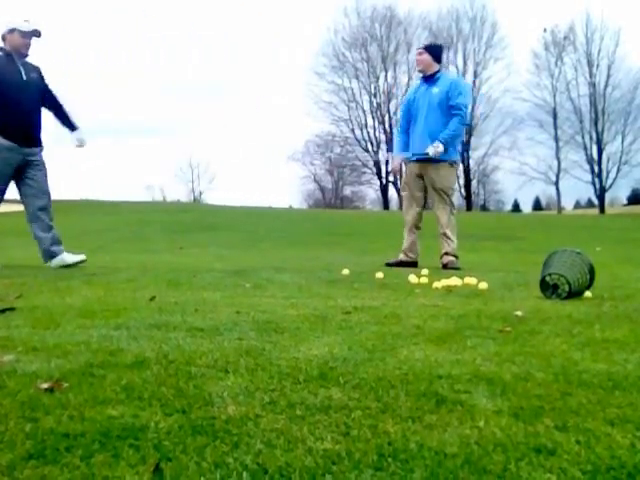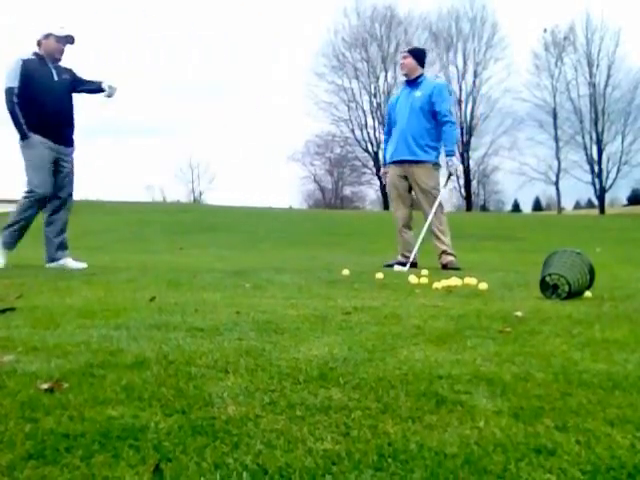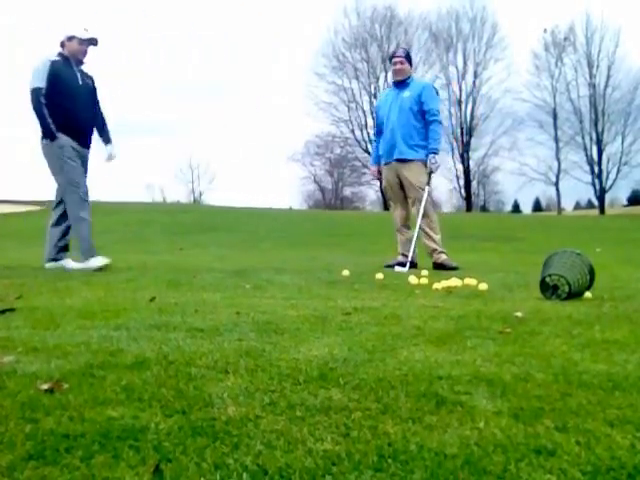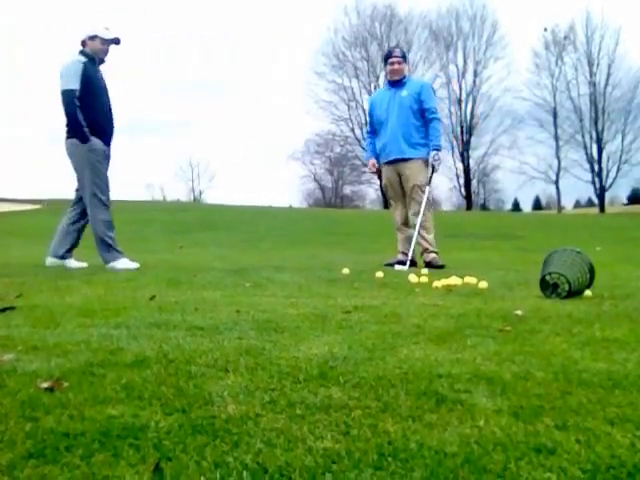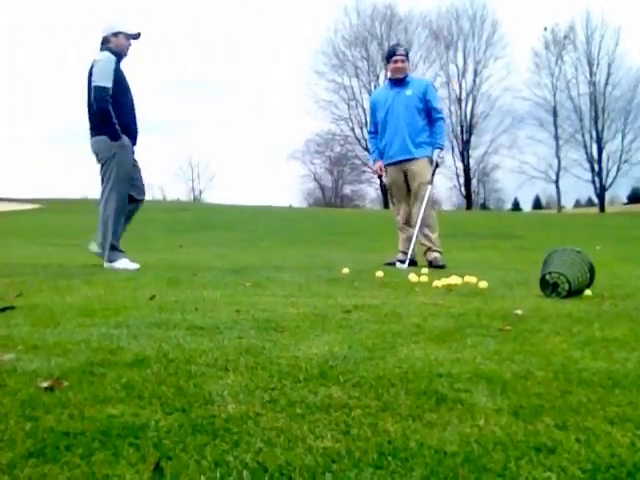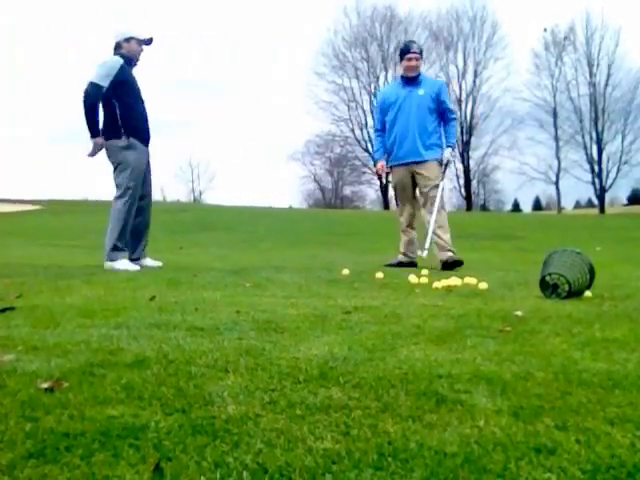
dt=0.3s
person 1, frame 1
left shoulder: (33, 71)
left elbow: (51, 101)
left wrist: (74, 129)
left hip: (32, 148)
left knee: (40, 200)
left ankle: (54, 252)
person 1, frame 2
left shoulder: (66, 74)
right shoulder: (23, 66)
left elbow: (84, 85)
left wrist: (103, 86)
right wrist: (26, 134)
left hip: (64, 145)
right hip: (37, 141)
left knee: (62, 198)
right knee: (40, 192)
left ankle: (56, 255)
person 1, frame 3
left shoulder: (87, 78)
right shoulder: (48, 67)
left elbow: (95, 111)
right elbow: (38, 100)
left wrist: (107, 141)
right wrist: (53, 135)
left hip: (81, 145)
right hip: (60, 142)
left knee: (67, 199)
right knee: (76, 194)
left ankle: (55, 256)
right ankle: (88, 254)
person 1, frame 4
left shoulder: (94, 70)
right shoulder: (77, 65)
right elbow: (71, 103)
right wrist: (87, 139)
left hip: (97, 145)
right hip: (86, 144)
left knee: (84, 200)
right knee: (98, 200)
left ankle: (58, 254)
right ankle: (112, 256)
person 1, frame 5
left shoulder: (111, 63)
right shoulder: (106, 60)
right elbow: (101, 99)
right wrist: (116, 135)
left hip: (120, 142)
right hip: (114, 141)
left knee: (135, 193)
right knee: (115, 197)
left ankle: (104, 241)
right ankle: (112, 255)
person 1, frame 6
left shoulder: (126, 71)
right shoulder: (114, 65)
right elbow: (91, 95)
left wrist: (104, 137)
right wrist: (97, 135)
left hip: (138, 144)
right hip: (125, 144)
left knee: (142, 199)
right knee: (127, 195)
left ankle: (136, 254)
right ankle: (114, 255)
person 2, frame 1
left shoulder: (454, 84)
right shoulder: (413, 92)
left elbow: (460, 118)
right elbow: (403, 125)
left wrist: (441, 143)
right wrist: (399, 153)
left hip: (441, 159)
right hip: (414, 159)
left knee: (444, 208)
right knee: (410, 209)
left ankle: (449, 255)
right ankle: (408, 255)
person 2, frame 2
left shoulder: (435, 89)
right shoulder: (397, 96)
left elbow: (447, 123)
left wrist: (450, 153)
right wrist: (385, 162)
left hip: (424, 161)
right hip: (396, 163)
left knee: (433, 209)
right knee: (400, 212)
left ankle: (447, 256)
right ankle: (406, 255)
person 2, frame 3
left shoulder: (423, 89)
right shoulder: (383, 98)
left elbow: (434, 121)
right elbow: (378, 133)
left wrist: (434, 152)
right wrist: (375, 161)
left hip: (414, 159)
right hip: (389, 162)
left knee: (423, 207)
right knee: (398, 212)
left ankle: (438, 255)
right ankle: (405, 255)
person 2, frame 4
left shoulder: (420, 87)
right shoulder: (376, 97)
left elbow: (432, 119)
right elbow: (371, 131)
left wrist: (435, 148)
right wrist: (371, 155)
left hip: (414, 157)
right hip: (387, 161)
left knee: (419, 207)
right knee: (398, 209)
left ankle: (429, 253)
right ankle: (405, 253)
person 2, frame 5
left shoulder: (423, 86)
right shoulder: (377, 96)
left elbow: (437, 118)
right elbow: (373, 131)
left wrist: (439, 147)
right wrist: (376, 157)
left hip: (419, 155)
right hip: (391, 161)
left knee: (424, 205)
right knee: (401, 209)
left ankle: (433, 252)
right ankle: (406, 253)
person 2, frame 6
left shoulder: (436, 87)
right shoulder: (386, 94)
left elbow: (449, 118)
right elbow: (379, 129)
left wrist: (449, 146)
right wrist: (379, 157)
left hip: (428, 158)
right hip: (398, 161)
left knee: (434, 206)
right knee: (405, 211)
left ankle: (446, 253)
right ankle: (407, 255)
